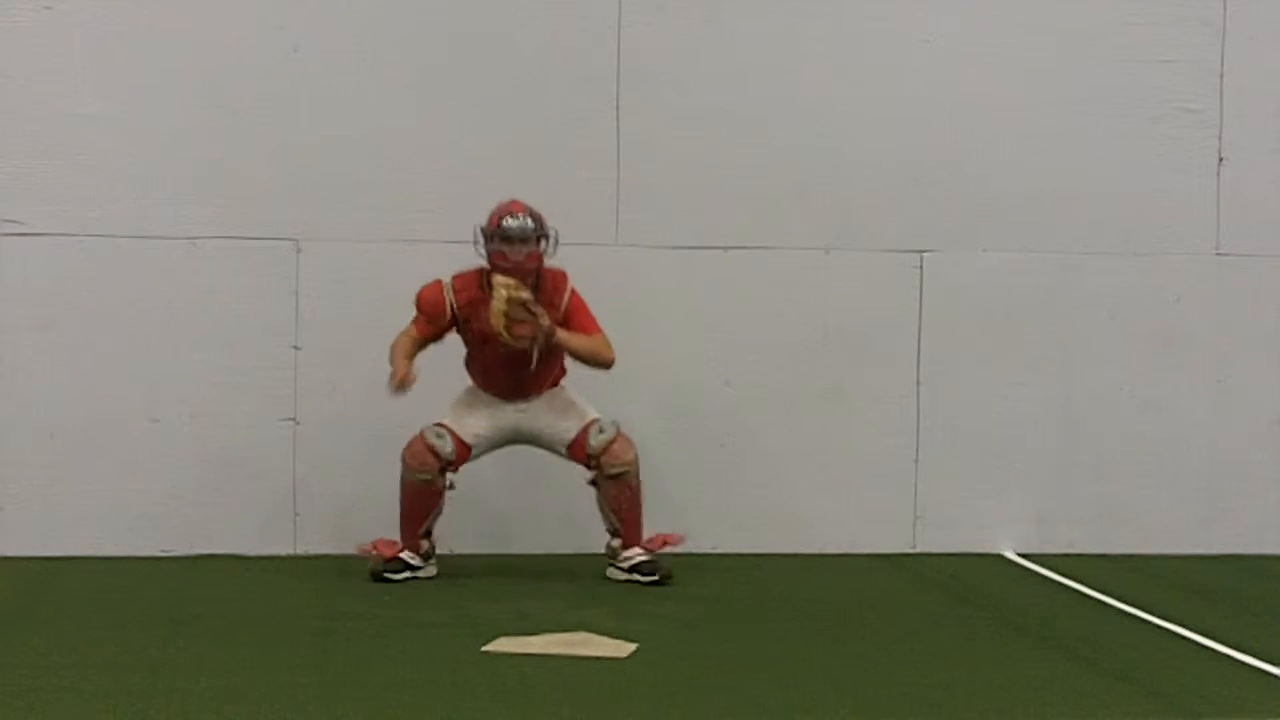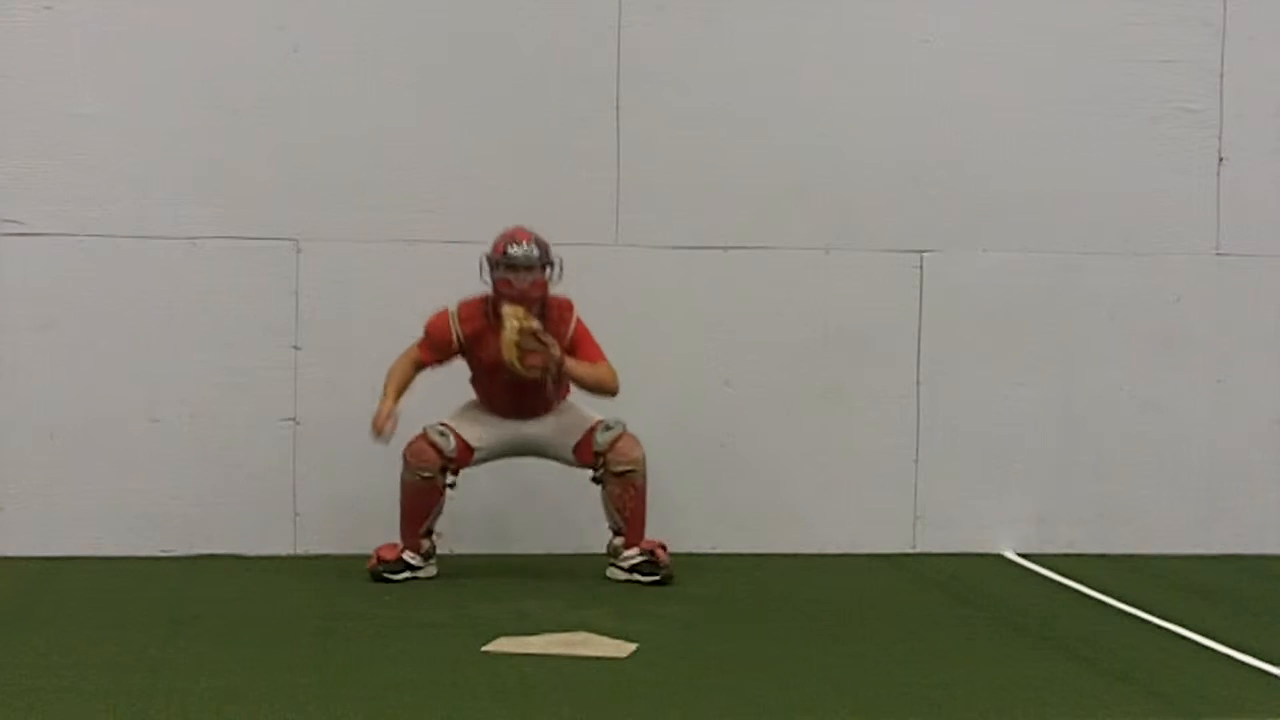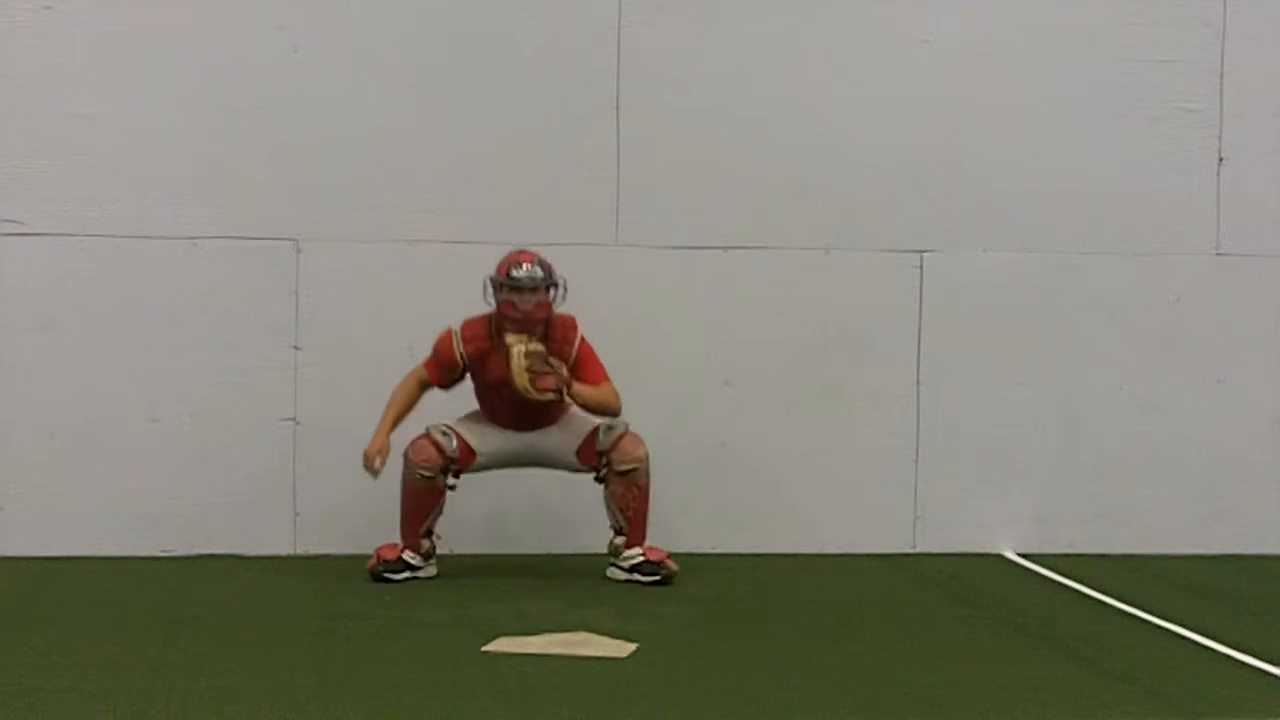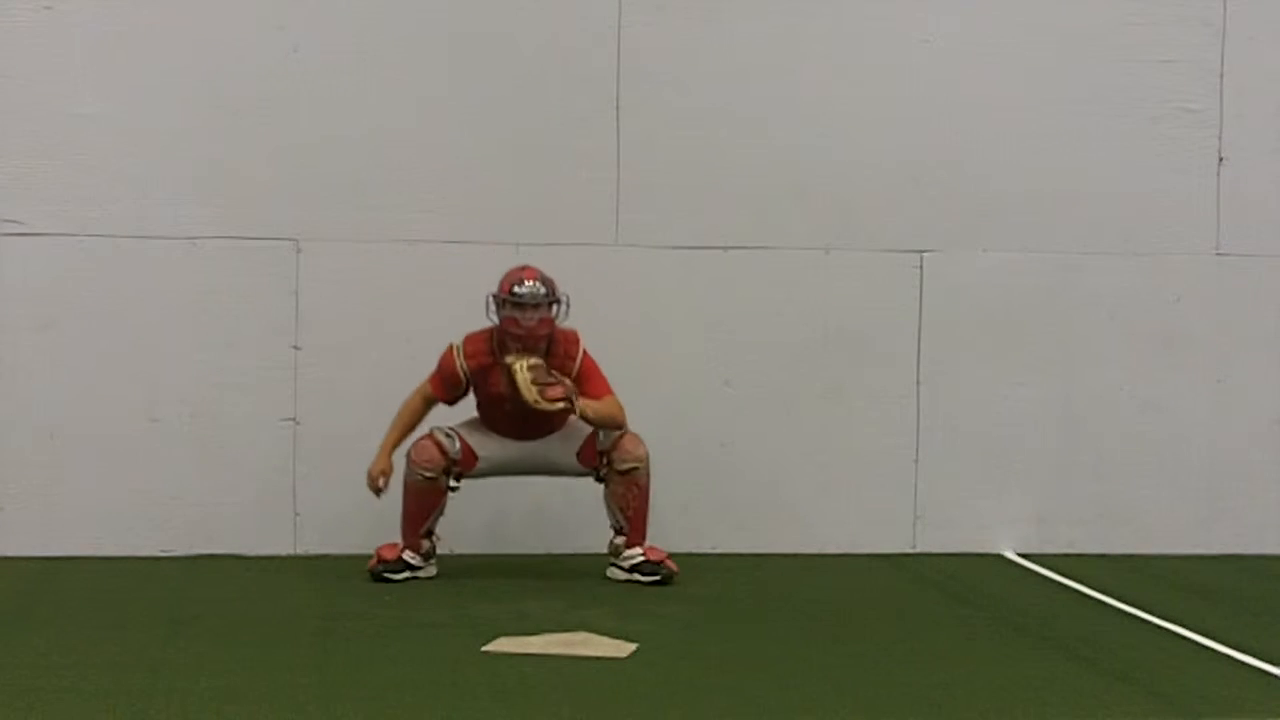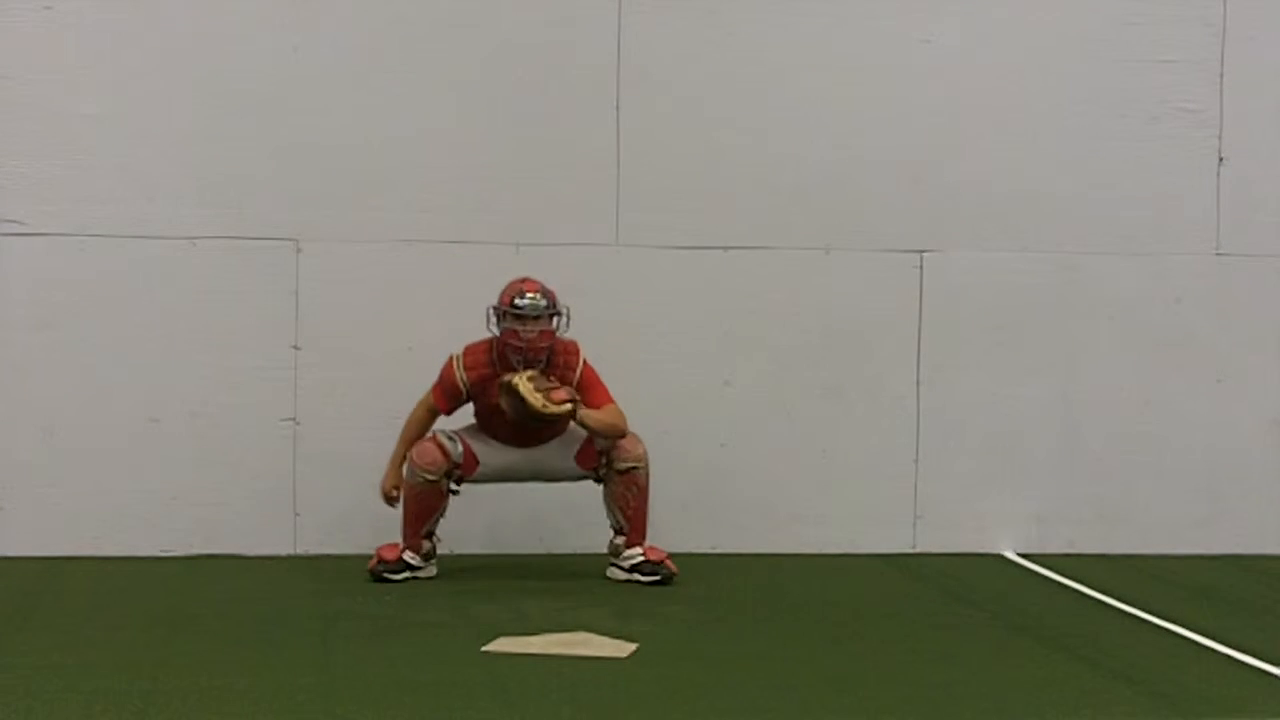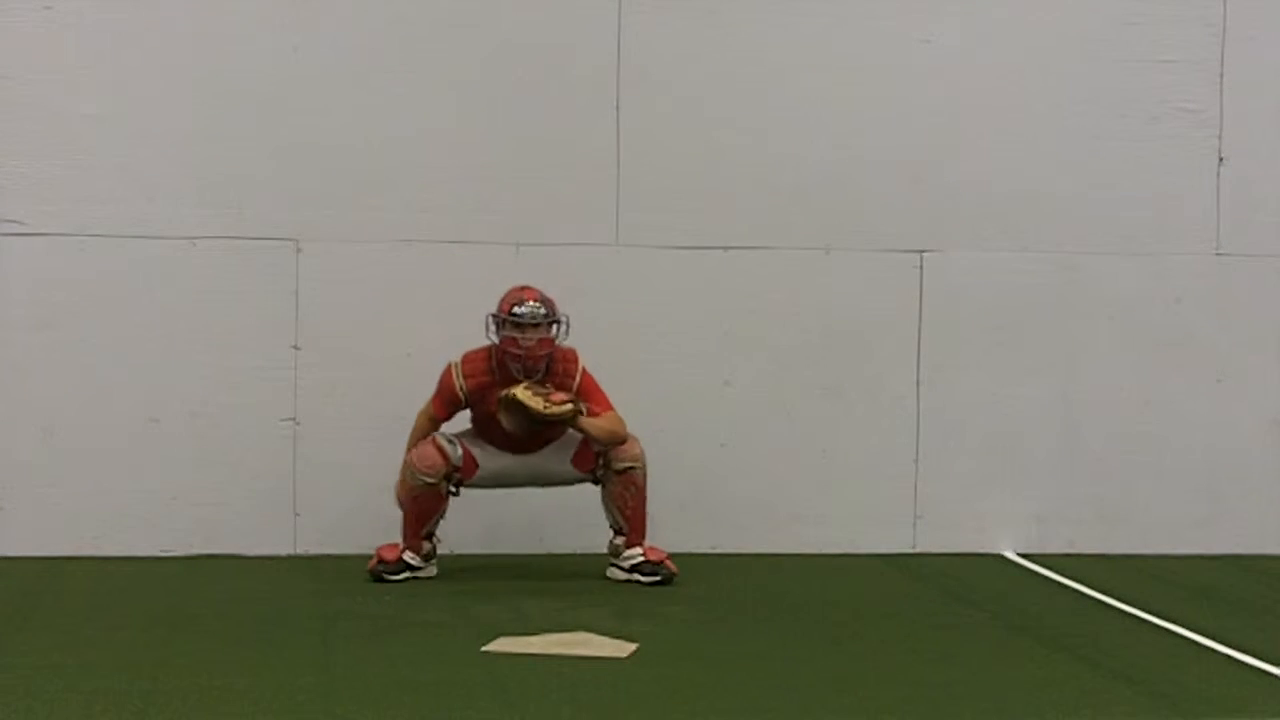
dt=0.1s
person 1, frame 1
left shoulder: (558, 290)
right shoulder: (461, 292)
left elbow: (605, 356)
right elbow: (410, 336)
left wrist: (553, 333)
right wrist: (400, 366)
left hip: (547, 402)
right hip: (486, 403)
left knee: (617, 449)
right knee: (421, 454)
left ankle: (628, 552)
right ankle: (414, 553)
person 1, frame 2
left shoulder: (561, 316)
right shoulder: (468, 317)
left elbow: (609, 383)
right elbow: (411, 359)
left wrist: (562, 363)
right wrist: (388, 403)
left hip: (552, 417)
right hip: (489, 419)
left knee: (625, 450)
right knee: (422, 453)
left ankle: (629, 552)
right ankle: (414, 554)
person 1, frame 3
left shoulder: (567, 336)
right shoulder: (470, 338)
left elbow: (612, 405)
right elbow: (419, 380)
left wrist: (570, 389)
right wrist: (382, 434)
left hip: (556, 431)
right hip: (492, 432)
left knee: (629, 449)
right knee: (423, 453)
left ankle: (629, 553)
right ankle: (414, 552)
person 1, frame 4
left shoulder: (569, 350)
right shoulder: (472, 352)
left elbow: (616, 417)
right elbow: (425, 396)
left wrist: (576, 403)
right wrist: (385, 453)
left hip: (556, 439)
right hip: (493, 439)
left knee: (629, 449)
right knee: (425, 455)
left ankle: (629, 553)
right ankle: (415, 554)
person 1, frame 5
left shoulder: (569, 360)
right shoulder: (471, 363)
left elbow: (618, 426)
right elbow: (428, 409)
left wrist: (577, 413)
right wrist: (394, 466)
left hip: (555, 448)
right hip: (492, 449)
left knee: (628, 450)
right knee: (426, 457)
left ankle: (629, 553)
right ankle: (416, 553)
person 1, frame 6
left shoulder: (568, 367)
right shoulder: (470, 371)
left elbow: (618, 432)
right elbow: (430, 417)
left wrist: (577, 420)
right wrist: (404, 476)
left hip: (552, 452)
right hip: (490, 454)
left knee: (626, 451)
right knee: (426, 459)
left ankle: (629, 554)
right ankle: (416, 554)
